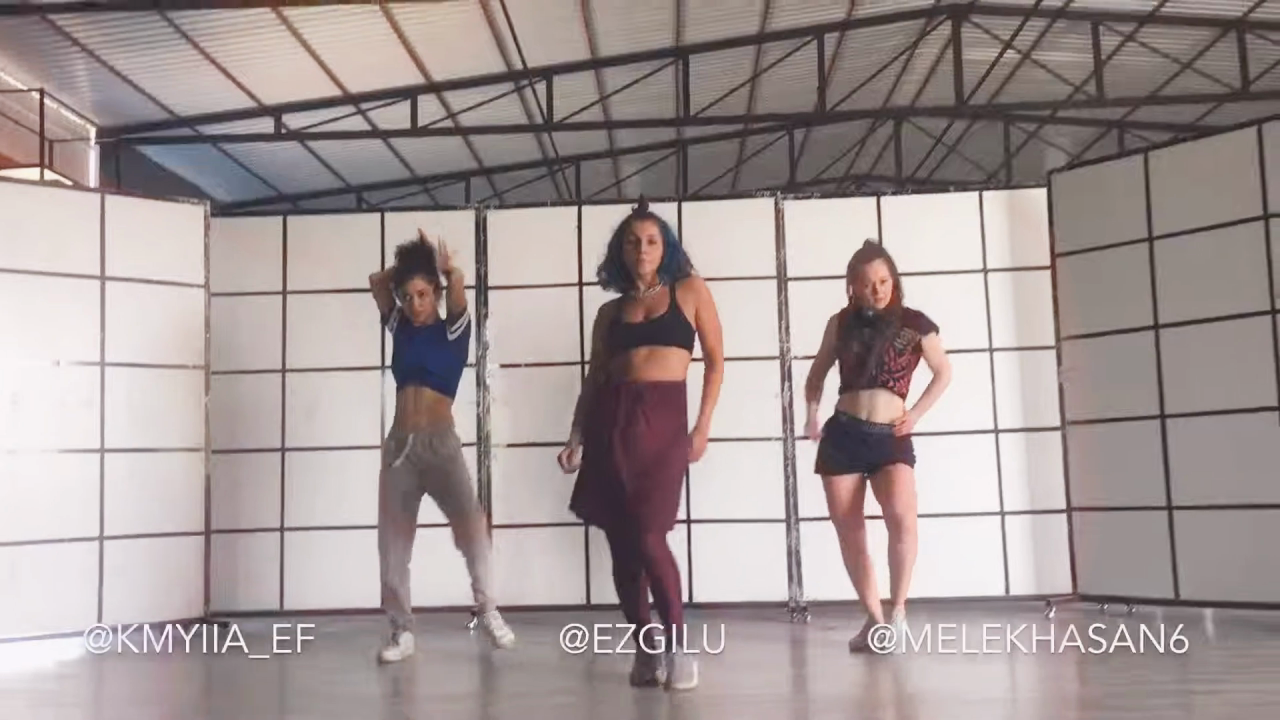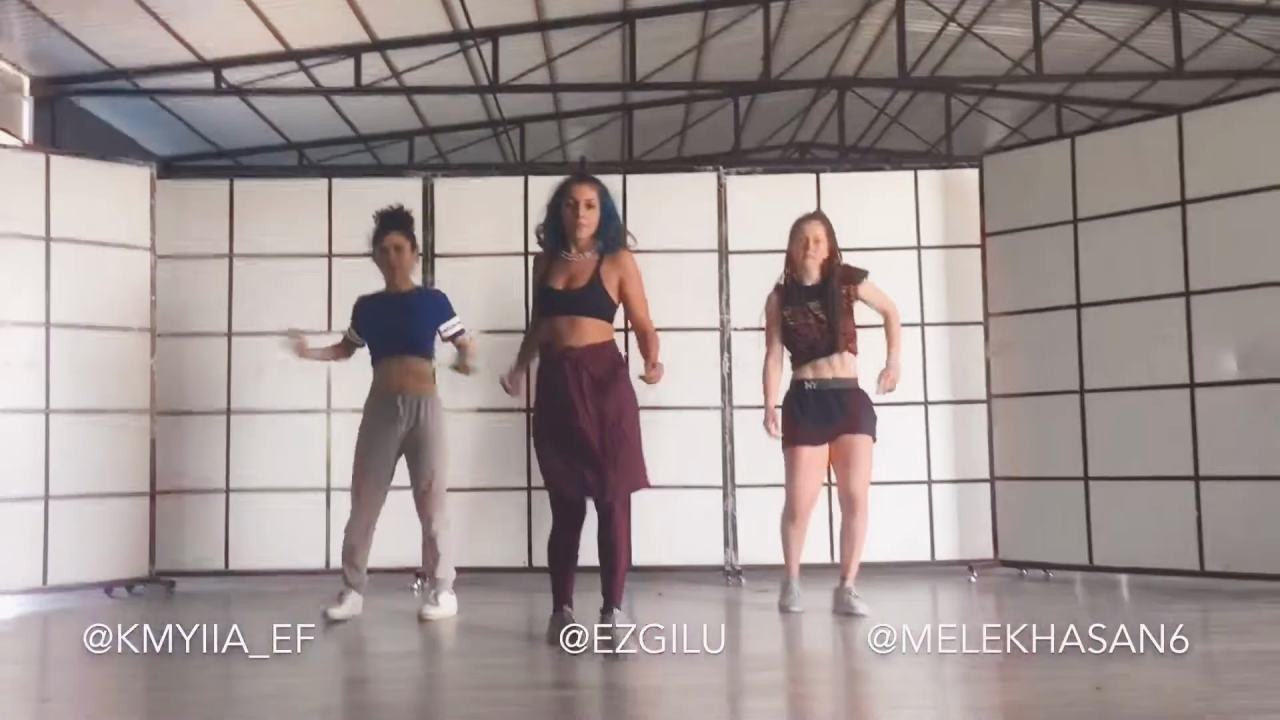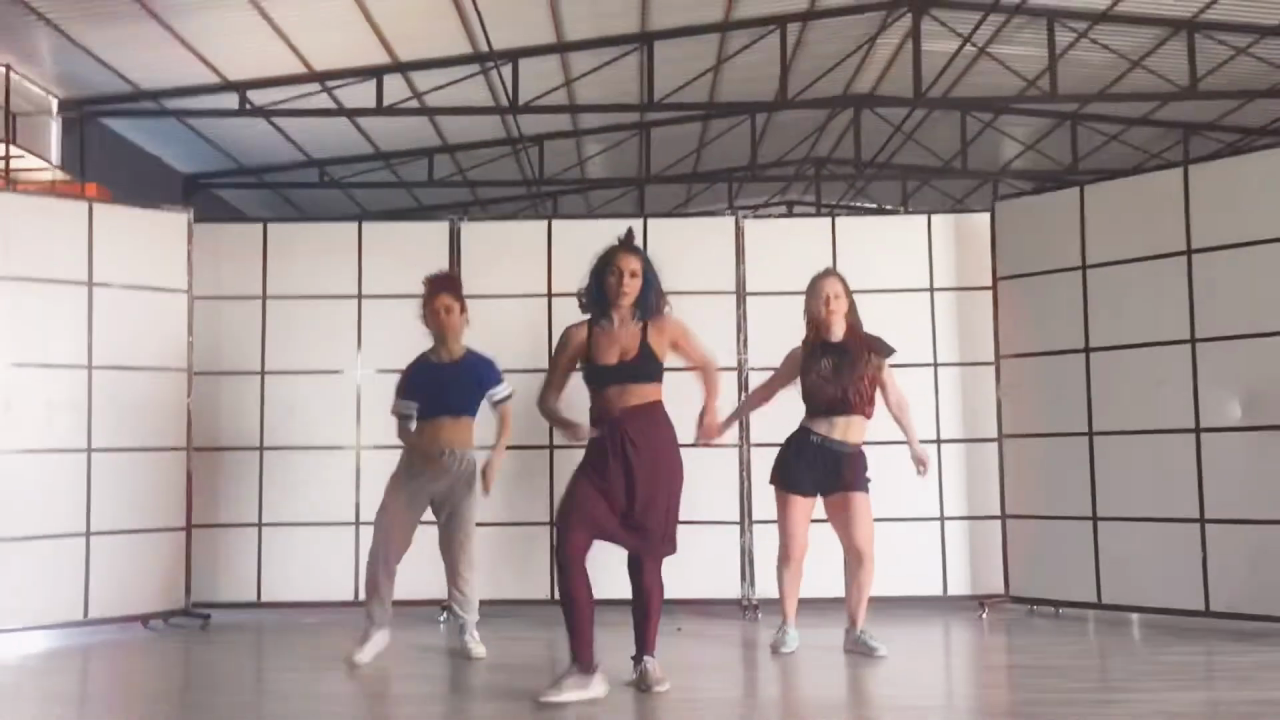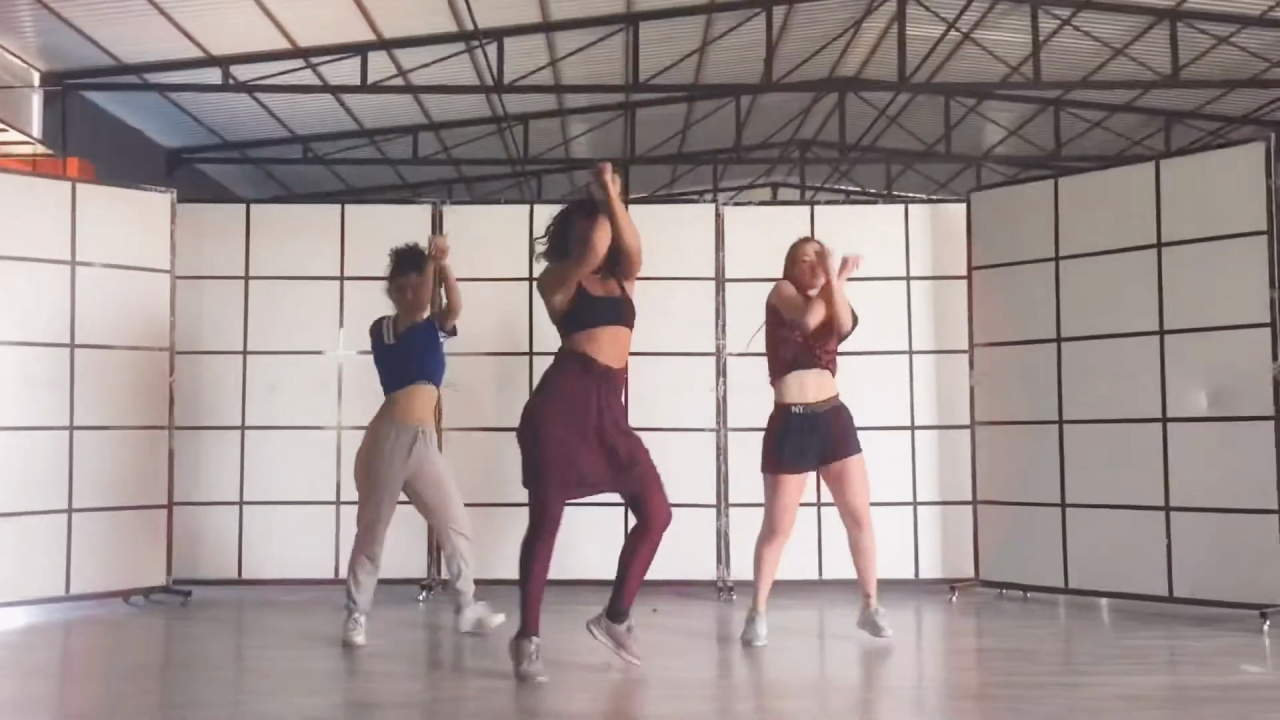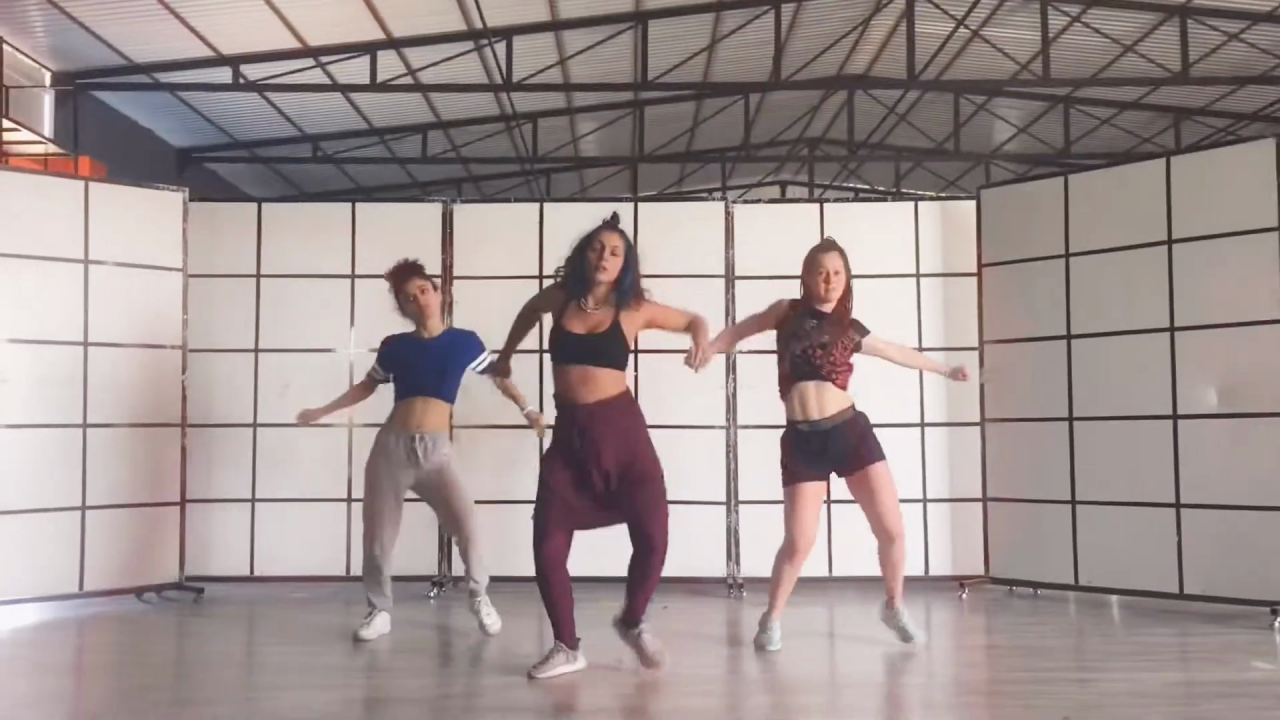
dt=0.5s
person 1, frame 1
left shoulder: (690, 290)
right shoulder: (610, 311)
left elbow: (715, 360)
right elbow: (593, 379)
left wrist: (703, 424)
right wrist: (575, 439)
left hip: (665, 418)
right hip: (610, 421)
left knee: (648, 536)
right knee: (621, 544)
left ankle: (675, 646)
right ankle: (645, 648)
person 1, frame 2
left shoulder: (618, 263)
right shoulder: (544, 263)
left elbow: (645, 327)
left wrist: (652, 361)
right wrist: (518, 368)
left hip: (605, 380)
right hip: (555, 384)
left knee: (612, 497)
right knee: (567, 504)
left ankle: (613, 612)
right ankle: (562, 609)
person 1, frame 3
left shoulder: (661, 326)
right shoulder: (580, 334)
left elbow: (706, 367)
right elbow: (548, 397)
left wrist: (711, 406)
right wrist: (566, 424)
left hip: (654, 445)
right hip: (604, 450)
left knee: (646, 558)
right knee: (569, 548)
left ankle: (645, 660)
right ankle: (585, 668)
person 1, frame 4
left shoulder: (620, 267)
right shoulder: (555, 278)
left elbow: (632, 259)
right elbow: (592, 256)
left wrist: (614, 197)
right wrist: (601, 213)
left hip: (607, 408)
right hip: (565, 398)
left knee: (656, 513)
right knee: (546, 518)
left ankle: (614, 618)
right ankle: (526, 637)
person 1, frame 5
left shoulder: (635, 310)
right shoulder: (557, 299)
left elbow: (694, 320)
right elbow: (527, 312)
left wrist: (700, 343)
right wrist: (505, 357)
left hip: (621, 432)
right hip: (569, 437)
left knee: (652, 539)
right knee: (548, 548)
left ankle: (633, 622)
right ankle: (567, 646)
person 2, frame 1
left shoulder: (454, 330)
right shoulder: (400, 327)
left elbow: (456, 281)
right elbow: (377, 281)
left wrist: (439, 262)
right wrist: (411, 259)
left hip: (440, 443)
right hip: (398, 445)
left knee: (471, 525)
right knee: (393, 543)
left ankle: (487, 610)
right ankle: (402, 632)
person 2, frame 2
left shoulder: (434, 301)
right shoulder: (368, 307)
left elbow: (466, 346)
right elbow: (346, 349)
left wrist: (465, 362)
right wrist: (310, 352)
left hip: (424, 407)
right hip: (380, 408)
left knee: (431, 501)
right knee: (364, 502)
left ankle: (442, 590)
right ankle: (352, 591)
person 2, frame 3
left shoulder: (482, 368)
right shoulder: (416, 372)
left elbow: (506, 417)
right elbow: (404, 427)
left wrist: (495, 457)
right wrist: (421, 453)
left hip: (461, 468)
right hip: (417, 466)
left knee: (458, 558)
right knee: (384, 551)
left ankle: (468, 630)
right ankle: (377, 628)
person 2, frame 4
left shoulder: (435, 327)
right shoulder: (382, 328)
left elbow: (454, 309)
right elbow: (411, 319)
left wrist: (443, 266)
right wrist: (429, 262)
left hip: (424, 441)
right hip: (388, 439)
left knee: (454, 526)
right knee: (372, 531)
left ankle: (467, 608)
right ankle: (356, 616)
person 2, frame 5
left shoulder: (465, 342)
right shoulder: (394, 347)
left elbow: (498, 377)
right elbow: (367, 385)
left wrist: (526, 408)
right wrist: (324, 410)
left hip: (434, 451)
right hip: (392, 446)
left knee: (466, 523)
right knee: (378, 537)
left ankle: (480, 599)
right ankle: (380, 611)
person 3, frame 1
left shoulder: (915, 323)
right shoulder: (841, 323)
left elbow: (943, 372)
right elbow: (816, 375)
left wrist: (916, 413)
right wrist: (812, 414)
left hip: (890, 440)
right hip: (842, 436)
left knee: (903, 520)
right knee: (850, 535)
left ankle: (897, 614)
right ankle: (876, 620)
person 3, frame 2
left shoulder: (846, 280)
right shoulder: (778, 298)
left elbow: (890, 312)
right elbow: (773, 358)
left wrist: (893, 364)
right wrist: (770, 405)
left hip: (849, 398)
right hip: (804, 401)
left knee: (856, 498)
right knee: (799, 503)
left ankle: (846, 588)
right ankle: (791, 581)
person 3, frame 3
left shoulder: (872, 348)
right shoulder: (804, 355)
left elbow: (894, 398)
right elbow: (766, 391)
left wrist: (915, 445)
right wrist: (726, 423)
left hip: (848, 460)
right hip: (804, 453)
left knee: (861, 550)
right knee: (792, 550)
left ankle: (856, 630)
right ankle: (788, 626)
person 3, frame 4
left shoulder: (838, 309)
right shoulder: (781, 293)
left elbow: (841, 321)
right elbow: (808, 319)
left wrist: (835, 278)
right wrist: (830, 283)
left hip: (834, 419)
right hip: (791, 424)
left knee: (860, 517)
right knee: (777, 527)
left ankle: (871, 606)
right ankle: (758, 614)
person 3, frame 5
left shoulder: (851, 329)
right shoulder: (787, 312)
left elbow: (896, 351)
right elbow: (739, 330)
left wrist: (944, 369)
right wrist: (706, 347)
left hip: (850, 432)
right hip: (802, 440)
left knee: (892, 528)
right knee: (799, 542)
left ankle: (894, 605)
right ankle: (771, 619)
